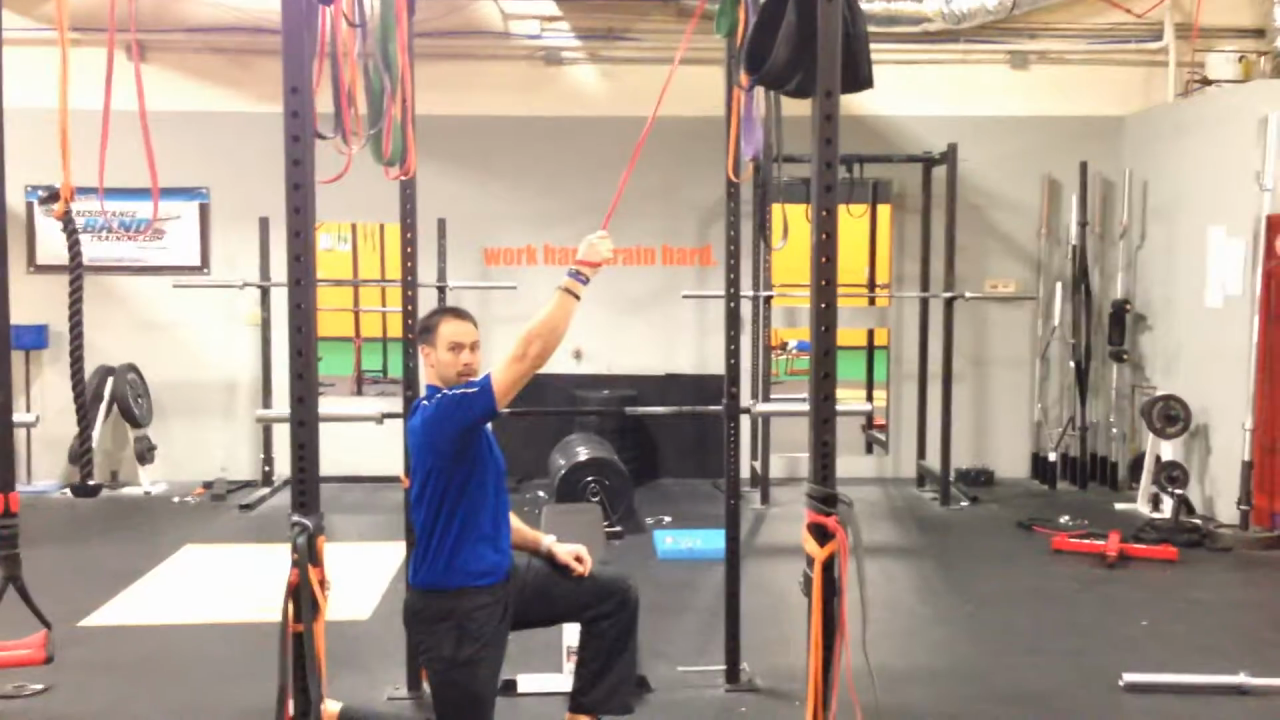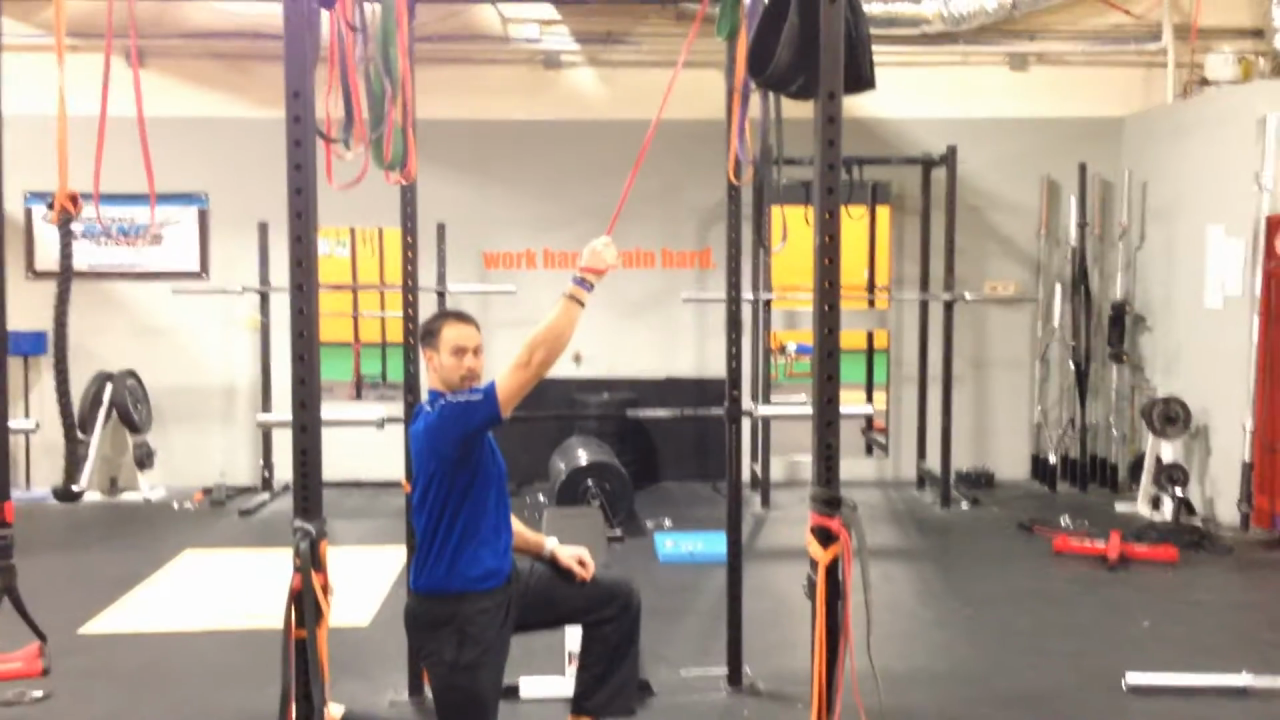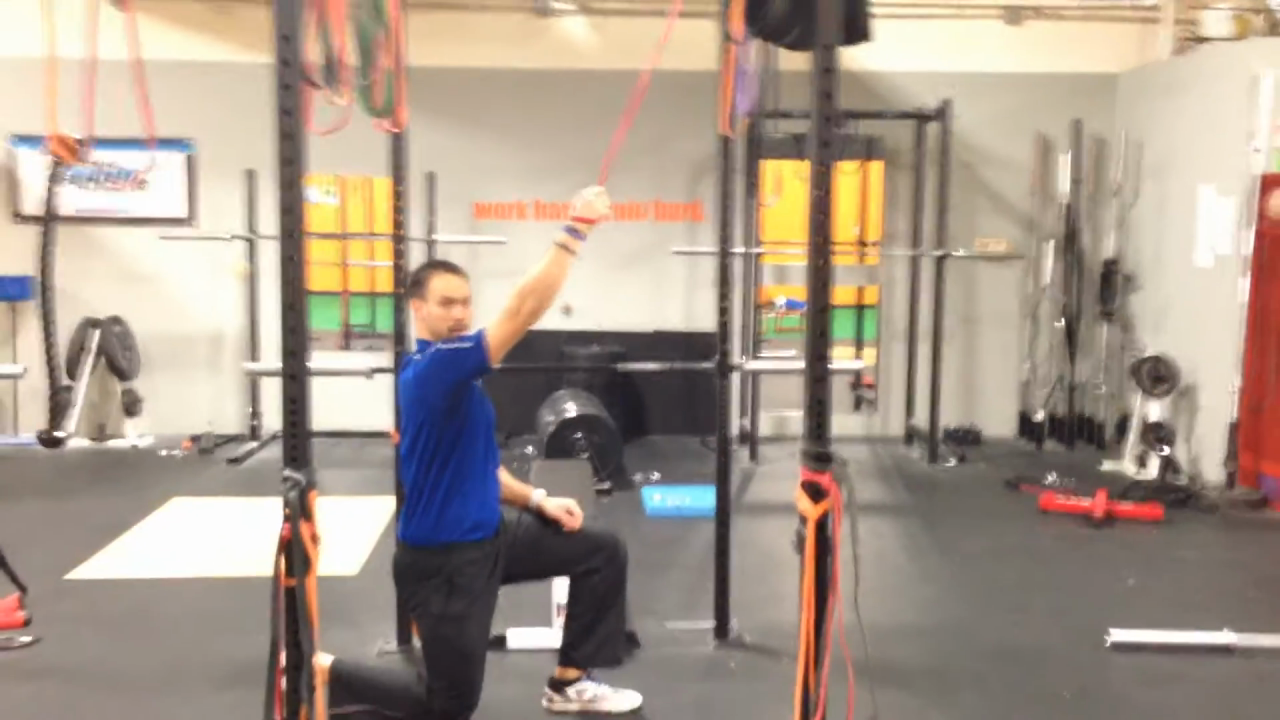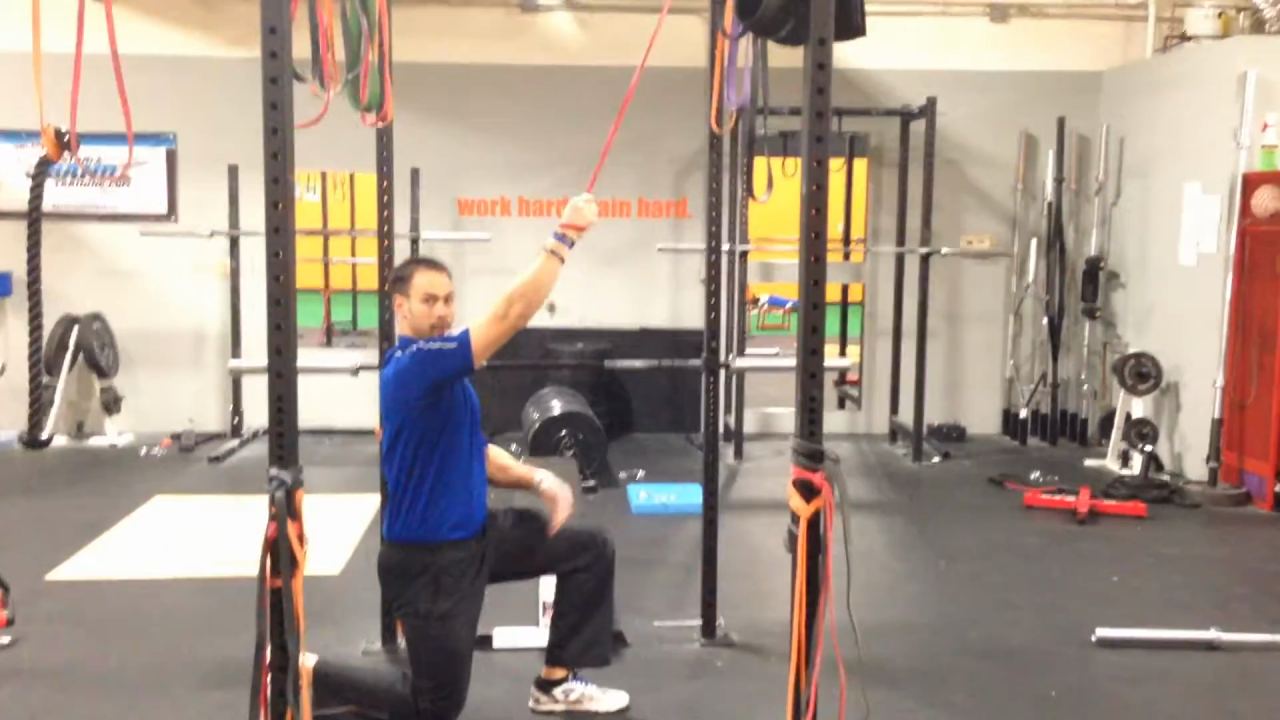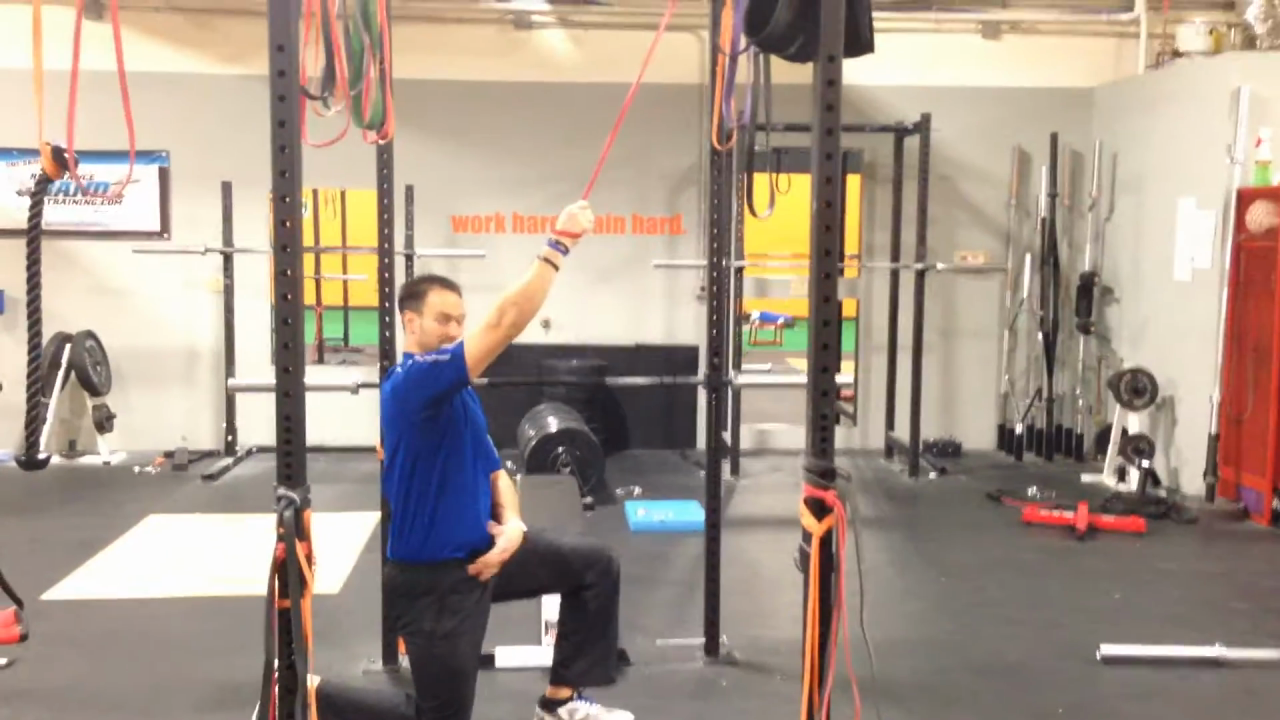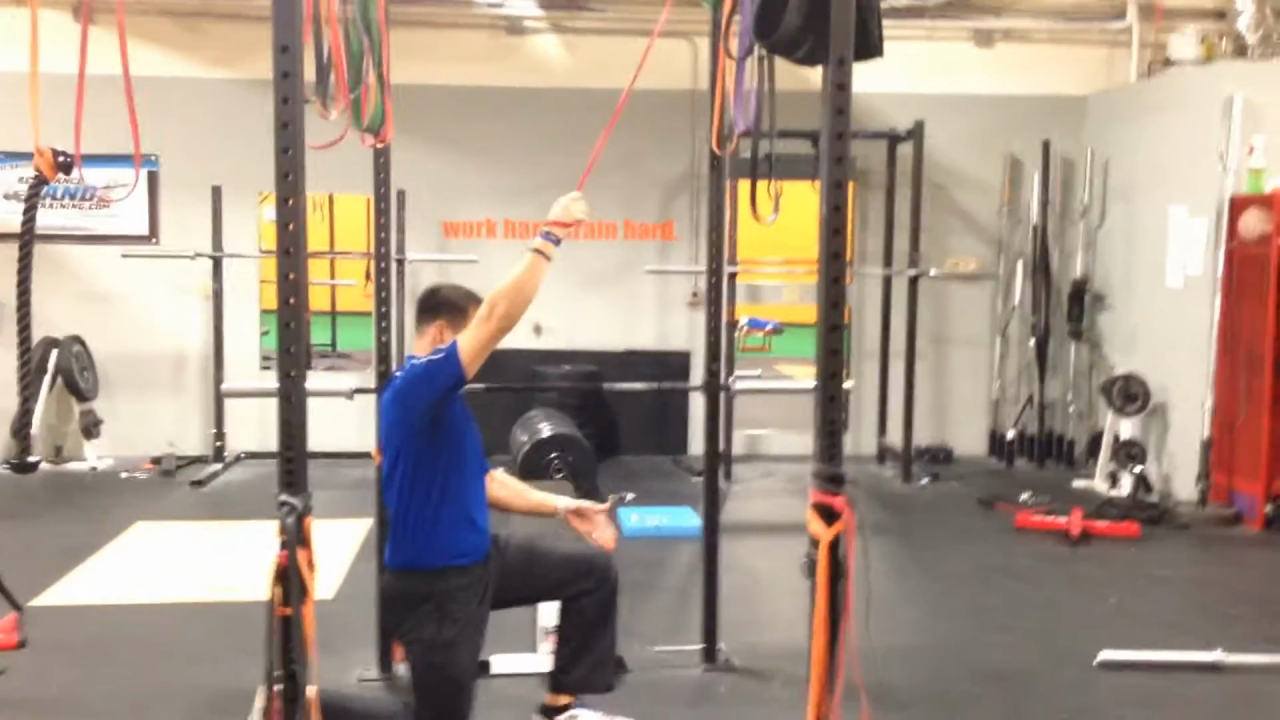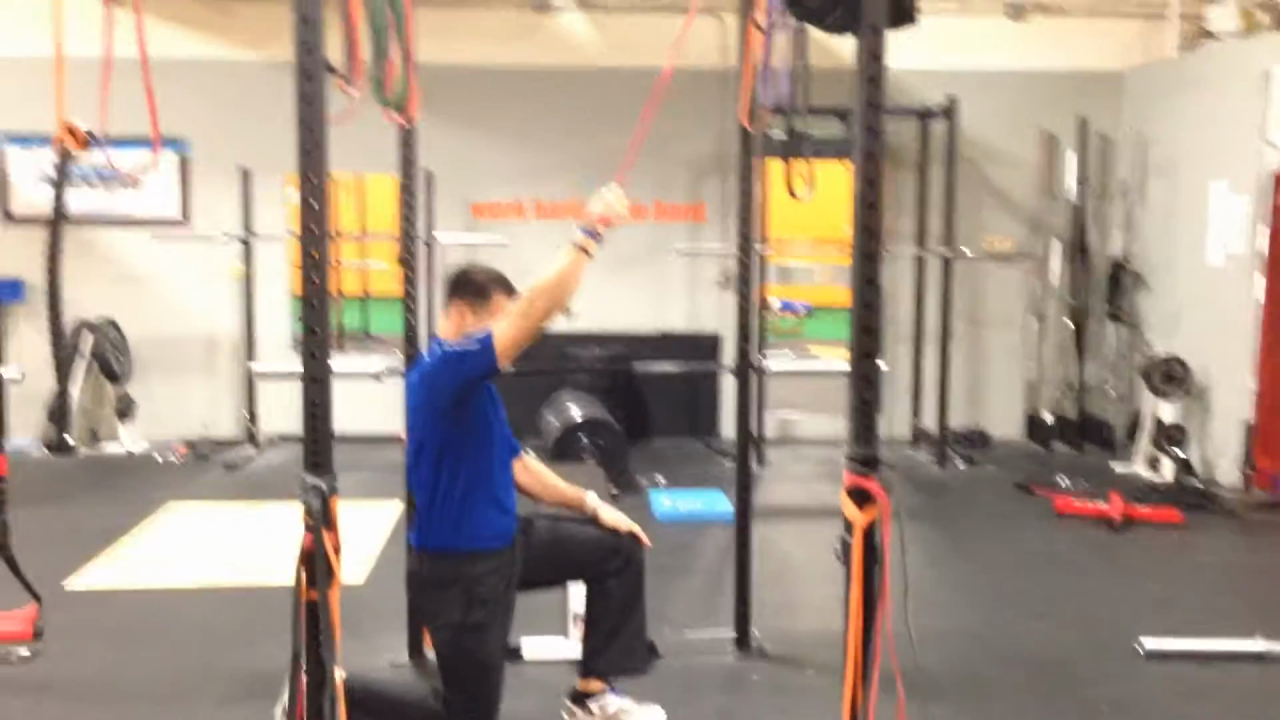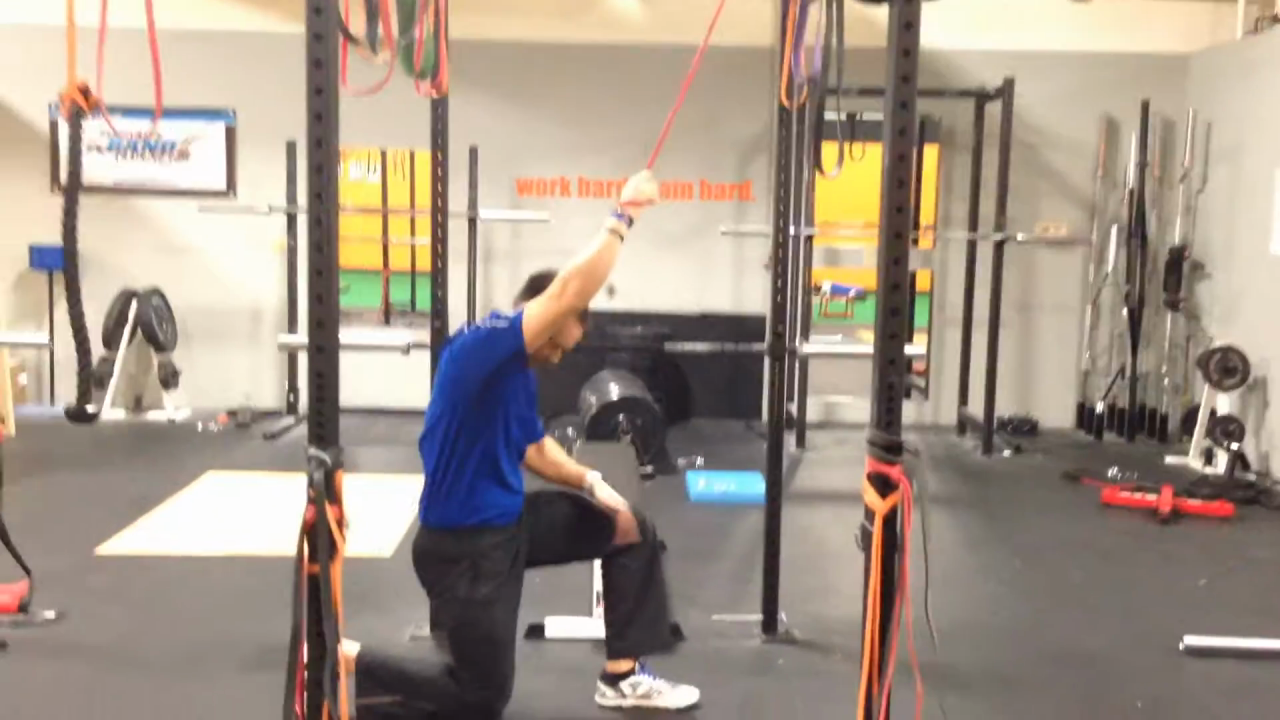
dt=0.5s
person 1, frame 1
left shoulder: (460, 423)
right shoulder: (437, 418)
right elbow: (526, 359)
left wrist: (546, 544)
right wrist: (579, 273)
left hip: (493, 578)
right hip: (452, 596)
left knee: (612, 599)
person 1, frame 2
left shoulder: (466, 424)
right shoulder: (443, 421)
right elbow: (531, 364)
left wrist: (548, 548)
right wrist: (584, 279)
left hip: (499, 582)
right hip: (455, 607)
left knee: (616, 601)
person 1, frame 3
left shoulder: (453, 374)
right shoulder: (434, 371)
right elbow: (520, 313)
left wrist: (537, 501)
right wrist: (574, 230)
left hip: (486, 536)
right hip: (443, 558)
left knee: (603, 552)
person 1, frame 4
left shoulder: (444, 370)
right shoulder: (412, 369)
left elbow: (476, 453)
right elbow: (508, 317)
left wrist: (537, 479)
right wrist: (565, 235)
left hip: (474, 534)
right hip: (428, 557)
left knee: (590, 548)
person 1, frame 5
left shoulder: (462, 394)
right shoulder: (413, 387)
left elbow: (493, 471)
right elbow: (523, 316)
left wrist: (513, 524)
right wrist: (559, 243)
left hip: (478, 552)
right hip: (435, 578)
left knee: (598, 567)
person 1, frame 6
left shoulder: (441, 397)
right shoulder: (413, 389)
left elbow: (483, 482)
right elbow: (497, 319)
left wrist: (563, 507)
right wrist: (550, 236)
left hip: (477, 560)
right hip: (431, 584)
left knee: (593, 572)
person 1, frame 7
left shoulder: (471, 382)
right shoulder: (442, 371)
left elbow: (516, 465)
right elbow: (536, 309)
left wrist: (593, 506)
right wrist: (592, 229)
left hip: (502, 543)
right hip: (458, 569)
left knee: (620, 549)
person 1, frame 8
left shoulder: (516, 369)
right shoulder: (476, 348)
left elbow: (534, 447)
right elbow: (569, 292)
left wrist: (592, 484)
right wrist: (624, 215)
left hip: (511, 520)
right hip: (463, 544)
left knee: (630, 532)
left ankle: (622, 676)
right ankle: (336, 658)
